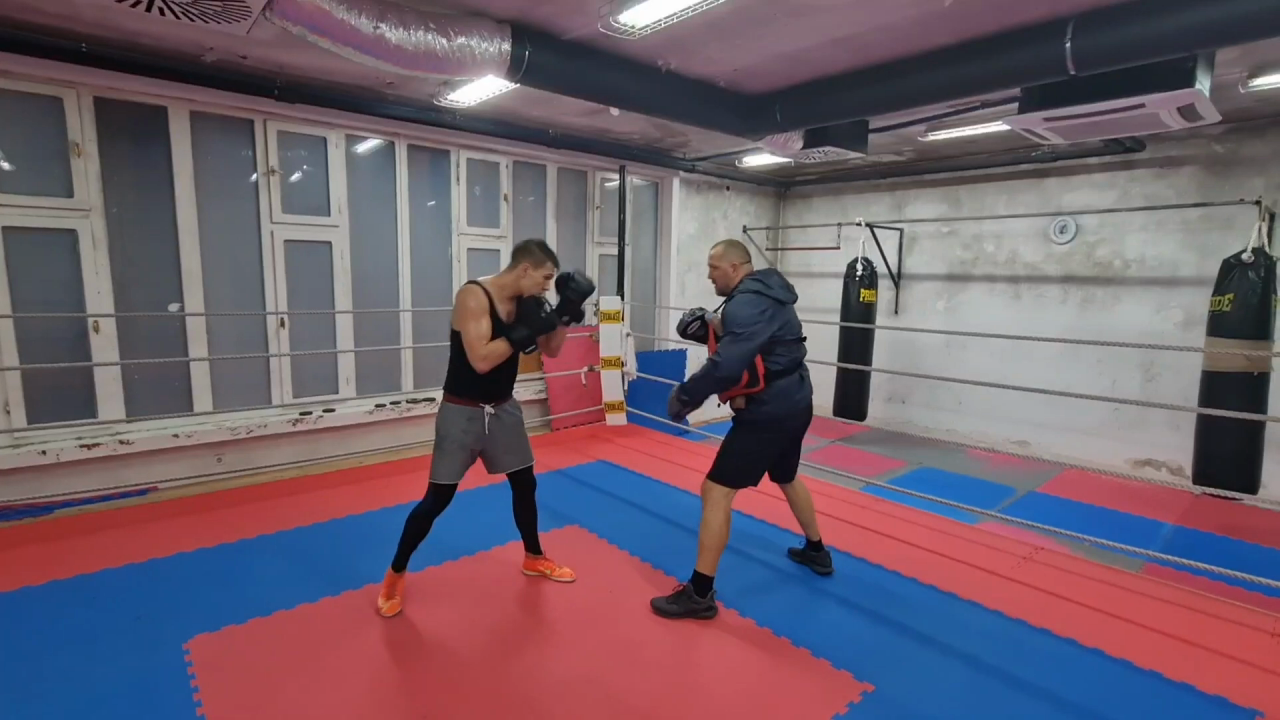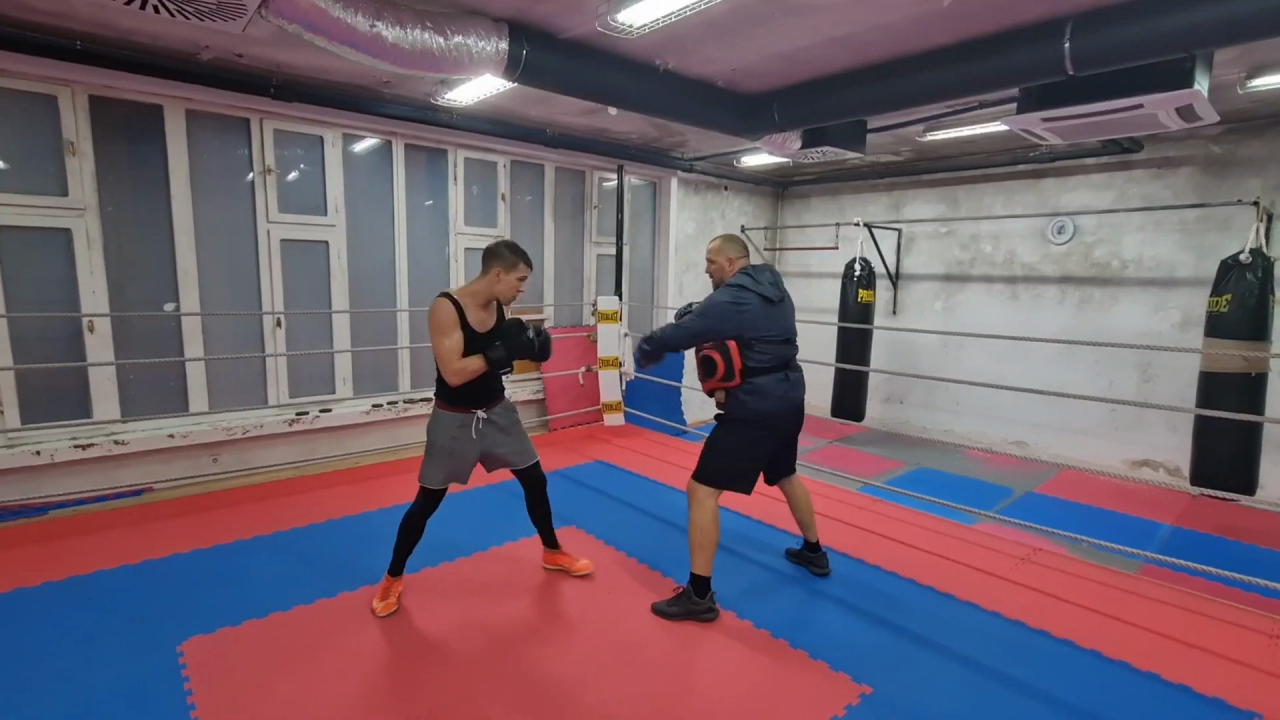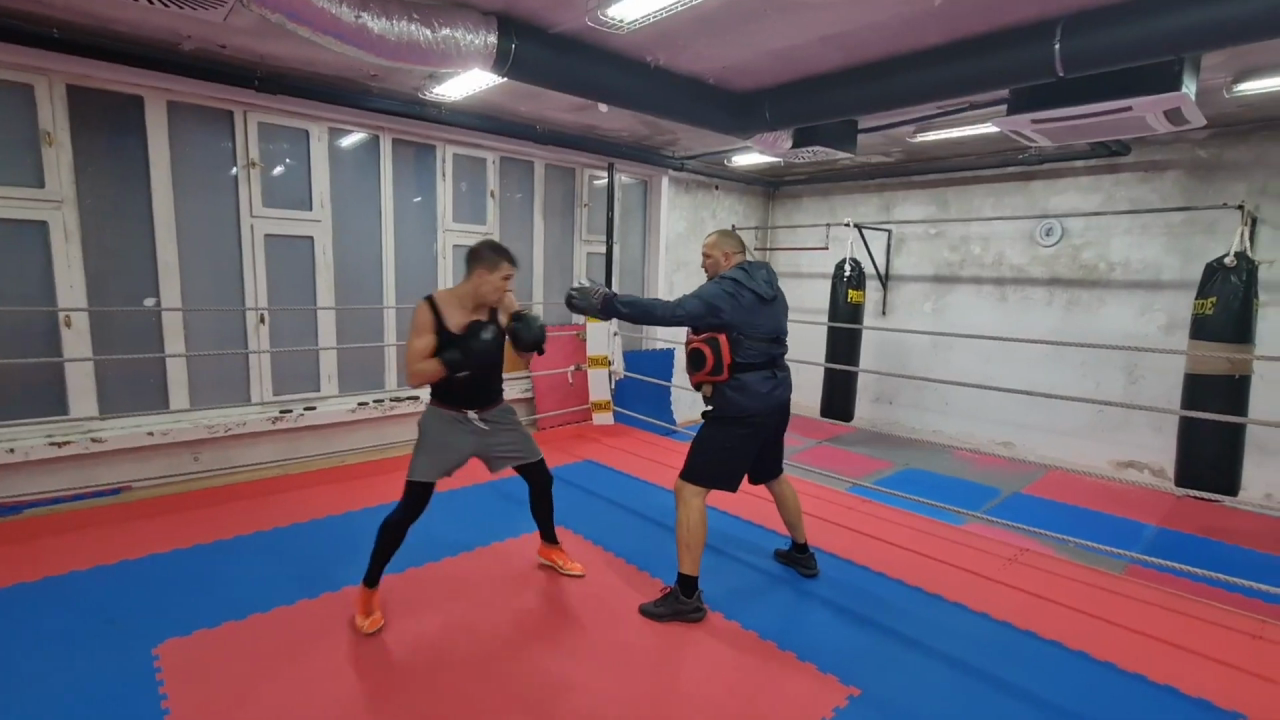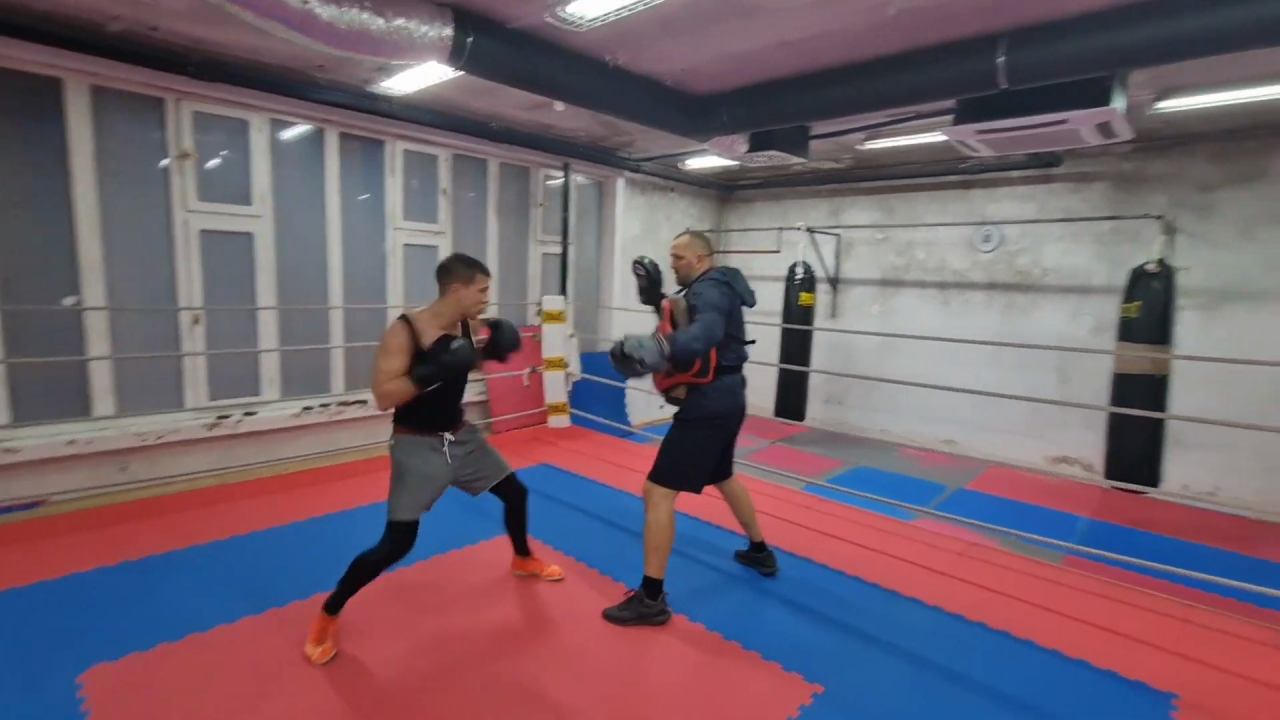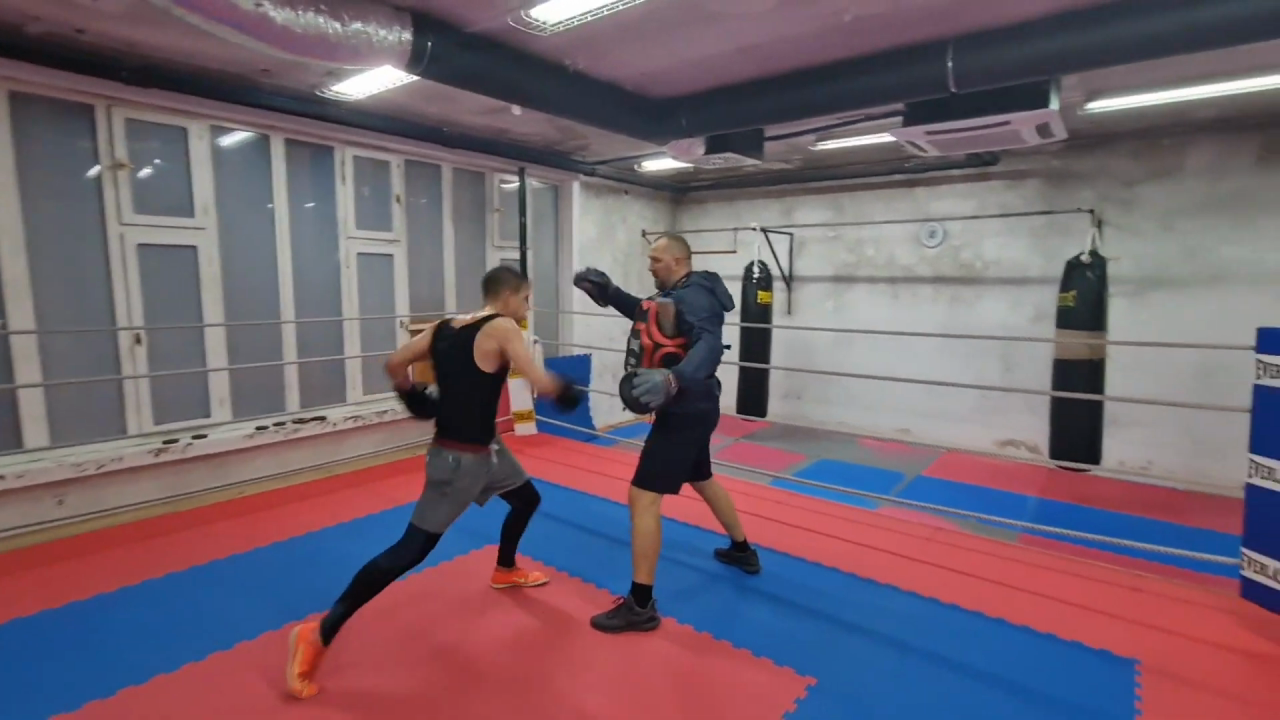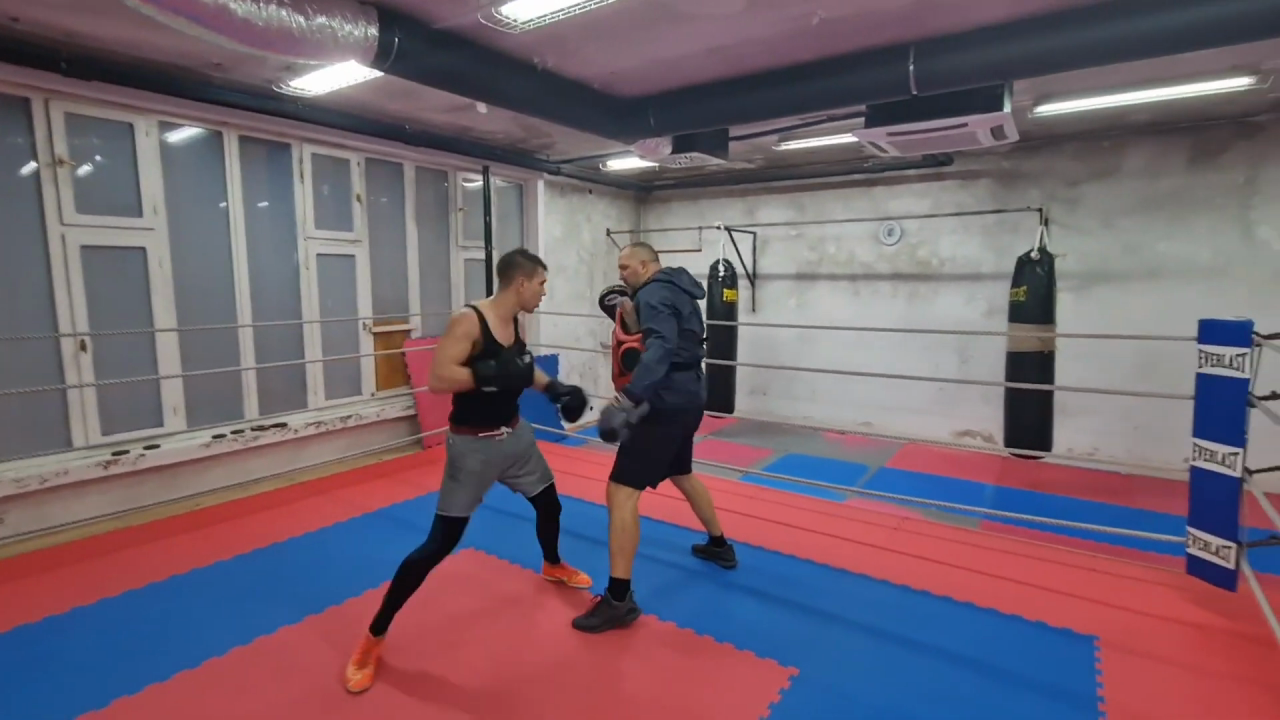
dt=0.3s
person 1, frame 1
left shoulder: (522, 302)
right shoulder: (473, 296)
left elbow: (552, 347)
right elbow: (481, 360)
left wrist: (567, 309)
right wrist: (524, 332)
left hip: (503, 409)
right hip: (462, 412)
left knee: (525, 484)
right knee: (438, 499)
left ankle: (535, 558)
right ankle: (396, 574)
person 1, frame 2
left shoulder: (499, 306)
right shoulder: (446, 308)
right elbow: (453, 374)
left wrist: (526, 347)
right wrist: (502, 351)
left hip: (497, 412)
right hip: (454, 419)
left knee: (535, 481)
right knee: (427, 502)
left ankle: (553, 553)
right ankle: (393, 578)
person 1, frame 3
left shoulder: (503, 305)
right shoulder: (428, 309)
left elbow: (534, 335)
right elbow: (414, 373)
left wrist: (531, 335)
right wrist: (460, 357)
left hip: (495, 414)
right hip: (446, 417)
left knee: (541, 476)
right knee: (411, 507)
left ankle: (550, 548)
right ankle: (369, 590)
person 1, frame 4
left shoulder: (467, 322)
right shoulder: (403, 330)
left elbow: (500, 350)
right elbow: (385, 397)
left wrist: (497, 345)
right wrist: (431, 372)
left hip: (458, 436)
right hip: (416, 444)
left knee: (516, 492)
right knee: (396, 544)
left ankle: (524, 559)
right ankle: (328, 615)
person 1, frame 5
left shoulder: (443, 329)
right shoulder: (501, 326)
left elbow: (395, 363)
right elbow: (537, 380)
left wrist: (410, 394)
right wrist: (563, 391)
right hip: (460, 456)
left knee: (529, 498)
right knee: (411, 552)
left ankle: (506, 569)
right ankle: (317, 637)
person 1, frame 6
left shoulder: (514, 320)
right shoulder: (469, 319)
right elbow: (440, 380)
left wrist: (554, 388)
right wrist: (492, 374)
left hip: (514, 434)
right hip: (472, 442)
left knee: (550, 503)
right knee: (440, 543)
left ankle: (553, 566)
right ankle: (373, 639)
person 2, frame 1
left shoulder: (746, 305)
right shoulder: (768, 296)
left elbow: (725, 365)
left wrist: (685, 396)
right wrist: (711, 328)
left hip: (768, 411)
right hip: (794, 403)
left knee: (715, 490)
right knee: (786, 478)
left ankle: (700, 593)
right ankle: (816, 551)
person 2, frame 2
left shoulder: (731, 299)
right shoulder: (773, 294)
left elbow: (681, 335)
left wrist: (646, 347)
right wrist: (698, 320)
left hip: (753, 410)
right hip: (788, 401)
left knee: (702, 490)
right knee: (785, 476)
left ankle: (699, 595)
right ankle: (814, 552)
person 2, frame 3
left shoulder: (724, 290)
right shoulder: (768, 291)
left elbow: (669, 311)
left wrist: (605, 300)
right wrist: (697, 311)
left hip: (739, 407)
right hip: (773, 400)
left knee: (689, 490)
right knee: (773, 477)
left ankle: (687, 596)
right ankle: (802, 553)
person 2, frame 4
left shoulder: (711, 292)
right shoulder: (708, 291)
left elbow: (702, 335)
right elbow: (689, 329)
left wrist: (658, 348)
right wrist: (655, 295)
left hip: (706, 408)
right hip: (725, 403)
left knee: (658, 491)
right knee: (721, 479)
left ankle: (651, 598)
right ankle: (760, 552)
person 2, frame 5
left shoulder: (694, 300)
right shoulder: (673, 296)
left elbow: (705, 350)
right elbow: (643, 310)
left wrist: (670, 381)
right wrist: (604, 289)
left hip: (684, 410)
right hip: (696, 406)
left knee: (642, 497)
right knee: (701, 479)
left ankle: (640, 604)
right ankle: (742, 551)
person 2, frame 6
left shoulder: (652, 296)
right shoulder: (676, 292)
left elbow: (660, 348)
left wrist: (629, 399)
right wrist: (624, 312)
left hip: (666, 403)
right hip: (687, 399)
left knee: (621, 492)
right knee: (681, 474)
left ankle: (619, 600)
right ankle: (720, 545)
